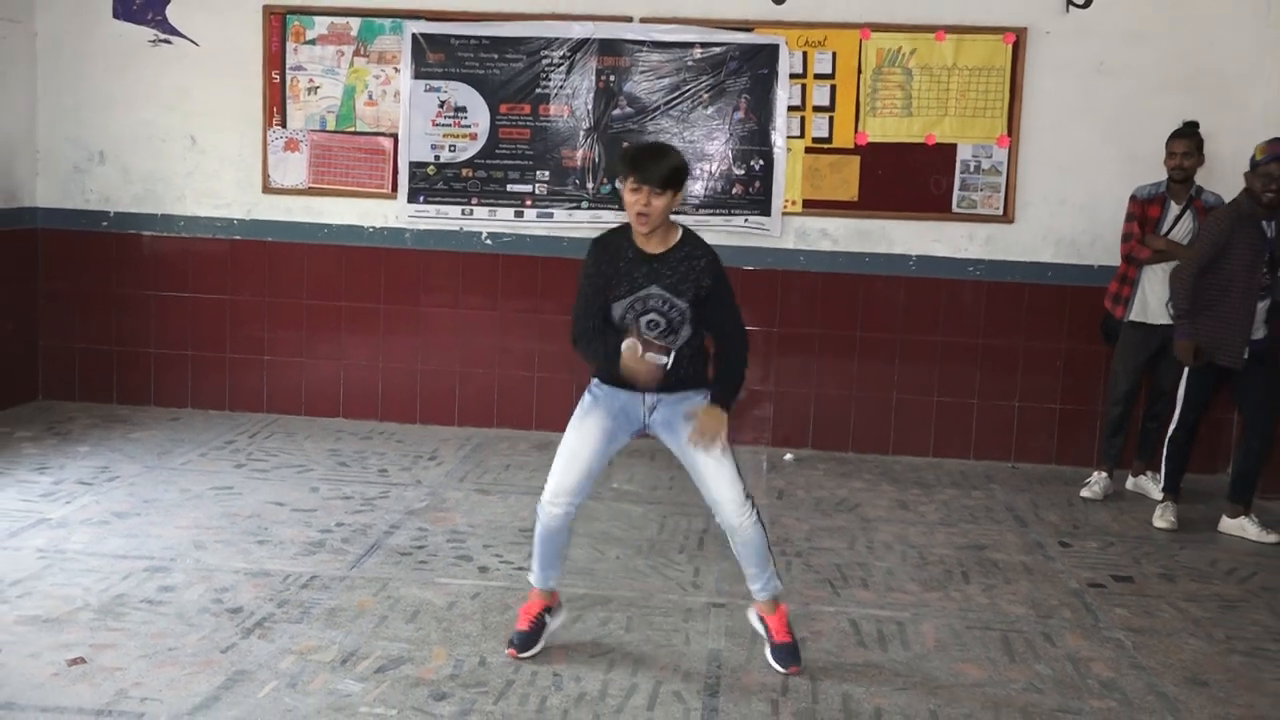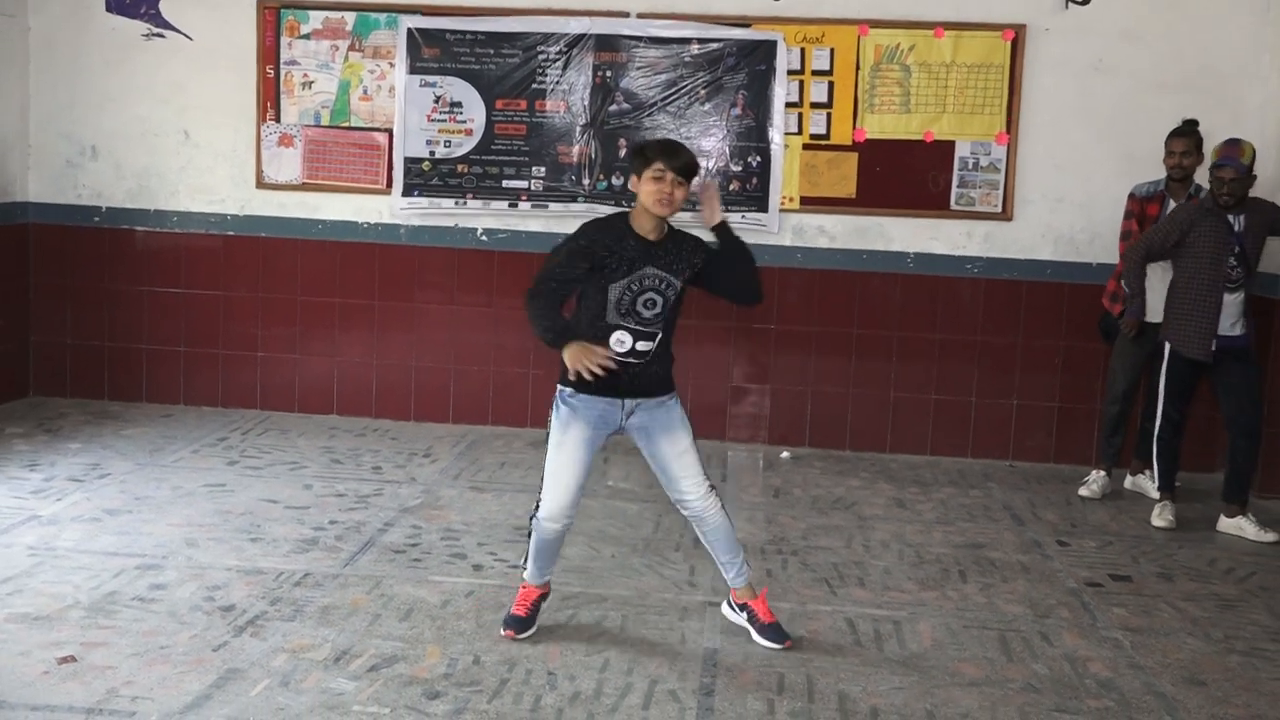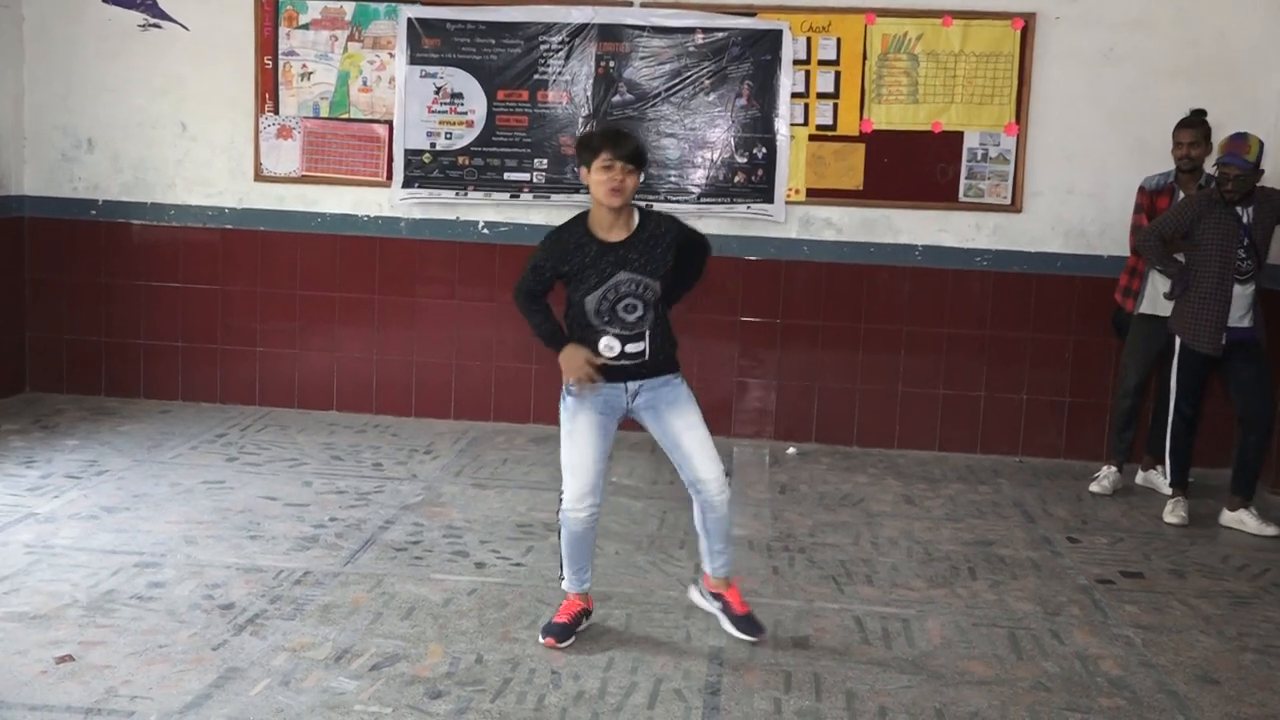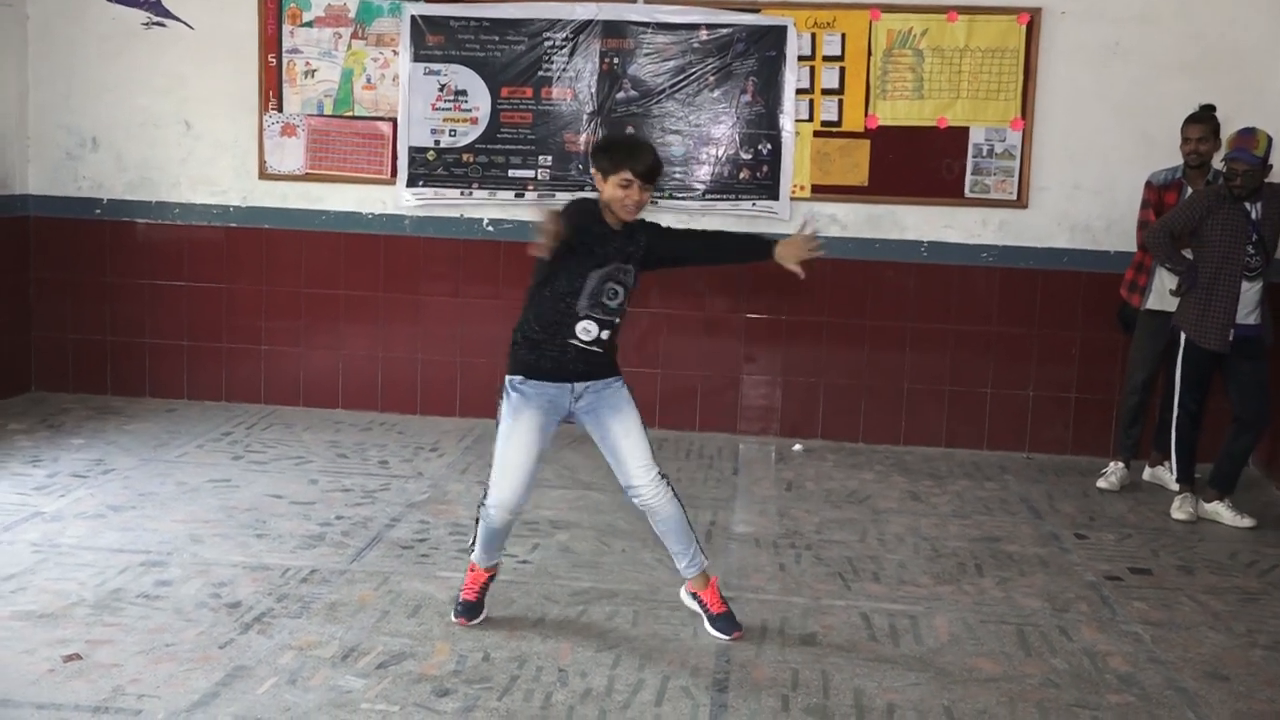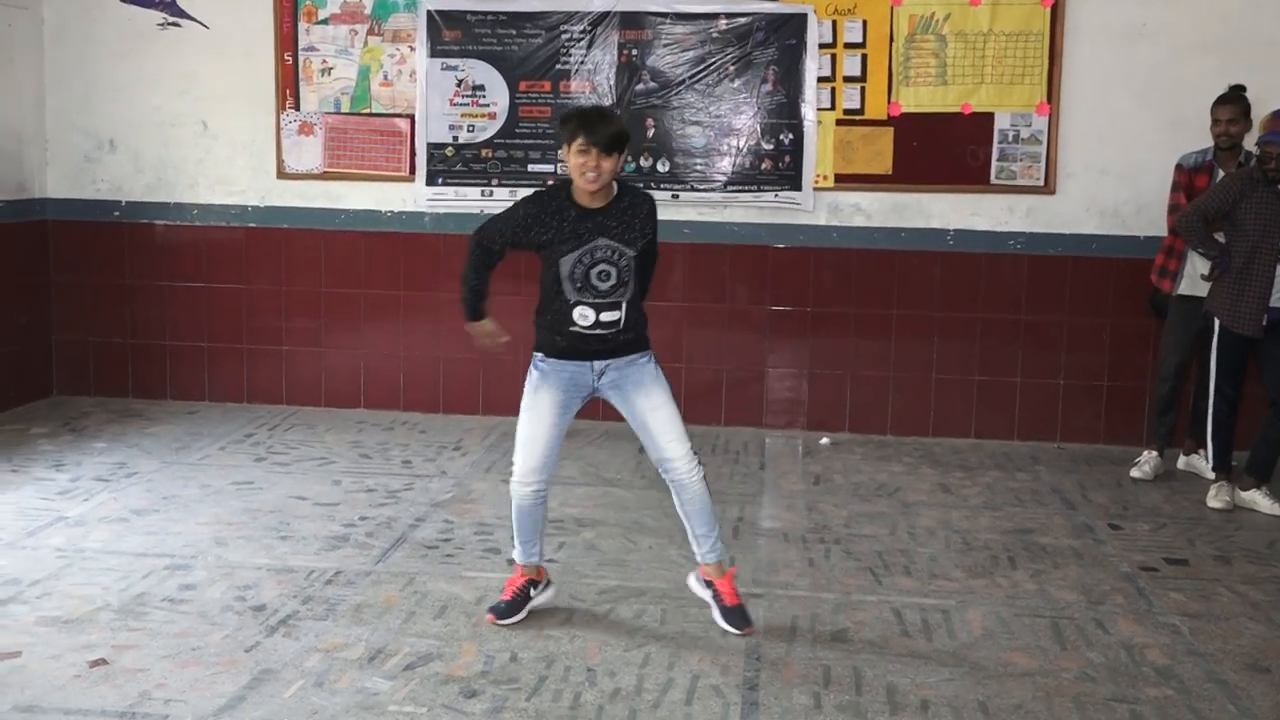
dt=0.5s
person 1, frame 1
left shoulder: (702, 261)
right shoulder: (606, 252)
left elbow: (730, 338)
right elbow: (584, 330)
left wrist: (719, 403)
right wrist: (620, 355)
left hip: (685, 398)
right hip: (613, 391)
left knee: (734, 508)
right knee: (557, 501)
left ankle: (770, 608)
right ankle: (543, 600)
person 1, frame 2
left shoulder: (690, 249)
right shoulder: (597, 236)
left elbow: (750, 294)
right elbow: (542, 297)
left wrist: (718, 225)
right wrist: (565, 344)
left hip: (654, 397)
right hip: (585, 396)
left knee: (699, 501)
right knee: (555, 511)
left ankle: (745, 597)
right ankle: (533, 587)
person 1, frame 3
left shoulder: (664, 232)
right shoulder: (564, 243)
left elbow: (696, 256)
right elbow: (527, 296)
right wrist: (560, 345)
left hip: (658, 379)
right hip: (591, 386)
left knee: (711, 482)
right knee: (579, 501)
left ankle: (718, 584)
right ankle: (578, 599)
person 1, frame 4
left shoulder: (639, 236)
right shoulder: (581, 215)
left elbow: (698, 246)
right elbow: (564, 228)
left wrist: (774, 250)
right wrist: (552, 235)
left hip: (600, 382)
right hip: (535, 381)
left knee: (647, 486)
right knee: (504, 497)
left ankle: (699, 584)
right ankle: (482, 568)
person 1, frame 5
left shoulder: (640, 207)
right shoulder: (541, 209)
right elbow: (485, 243)
right wrist: (474, 311)
left hip: (629, 359)
right hip: (560, 361)
left knee: (681, 463)
right knee: (528, 476)
left ankle: (714, 573)
right ankle: (528, 576)
person 2, frame 1
right shoulder: (1226, 219)
right elbow: (1186, 272)
right wrist: (1184, 329)
right hip: (1211, 342)
right knee: (1186, 420)
left ankle: (1237, 513)
right ankle: (1168, 500)
person 2, frame 2
right shoulder: (1190, 215)
right elbow: (1137, 251)
right wrist: (1137, 302)
left hip: (1236, 341)
right hip: (1186, 336)
left knee: (1247, 425)
right knee: (1170, 419)
left ankle: (1234, 512)
right ankle: (1165, 499)
person 2, frame 3
right shoulder: (1198, 206)
right elbow: (1148, 238)
right wrist: (1179, 273)
left hip: (1244, 334)
right hip: (1197, 329)
right knee: (1183, 413)
left ankle: (1239, 504)
right ankle: (1178, 495)
person 2, frame 4
right shoulder: (1207, 201)
right elbow: (1156, 235)
right wrist: (1186, 270)
right hip: (1202, 325)
right knee: (1188, 410)
left ankle: (1216, 496)
right ankle: (1186, 491)
person 2, frame 5
right shoulder: (1240, 183)
right elbow: (1188, 220)
right wrist: (1218, 255)
right hip: (1235, 309)
right knee: (1224, 396)
right ankle: (1221, 479)
person 3, frame 1
left shoulder: (1213, 207)
right shoulder: (1143, 198)
right elbow: (1130, 251)
left wrist: (1165, 245)
right wrist: (1184, 252)
right hip: (1139, 314)
left knee: (1165, 398)
right knee: (1121, 393)
left ankle: (1141, 471)
right ankle: (1104, 472)
person 3, frame 2
right shoulder: (1141, 195)
right elbow: (1128, 249)
right hip: (1137, 311)
left knee: (1162, 396)
right knee: (1119, 391)
left ankle: (1139, 470)
right ankle: (1102, 470)
person 3, frame 3
right shoulder: (1152, 188)
right elbow: (1139, 243)
right hip: (1149, 305)
left knee: (1174, 391)
right knee: (1131, 385)
left ankle: (1151, 465)
right ankle: (1114, 466)
person 3, frame 4
right shoulder: (1159, 182)
right elbow: (1146, 237)
right hip: (1156, 299)
right knee: (1138, 381)
left ankle: (1159, 461)
right ankle: (1121, 461)
person 3, frame 5
right shoulder: (1190, 166)
right elbow: (1176, 221)
right hip: (1188, 285)
left knee: (1215, 373)
right knee: (1171, 368)
left ankle: (1194, 449)
right ankle: (1154, 450)
